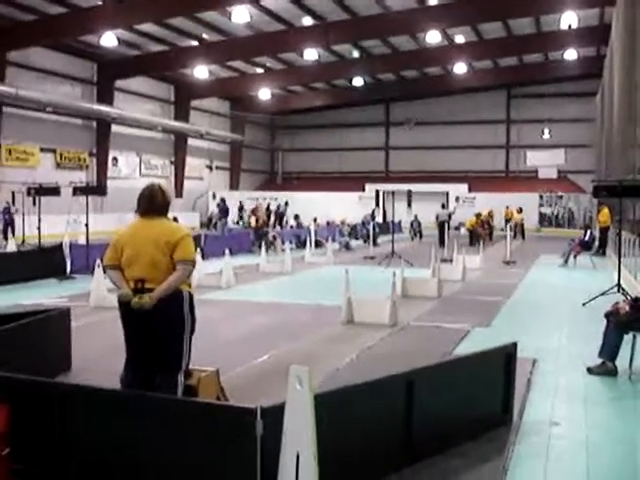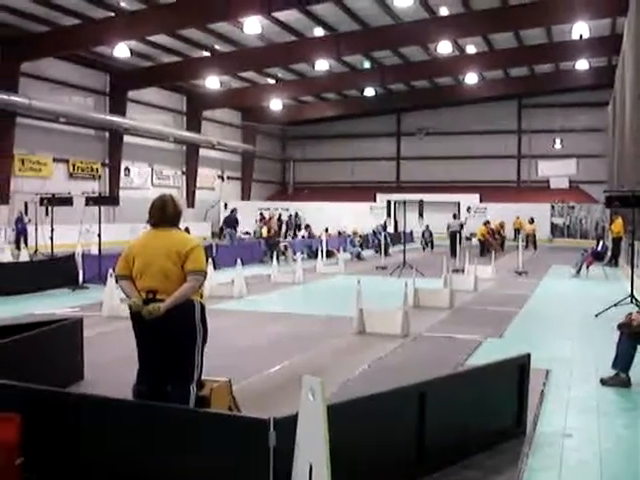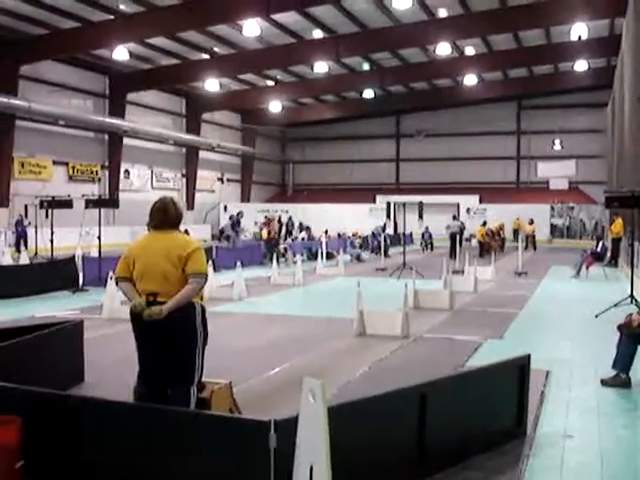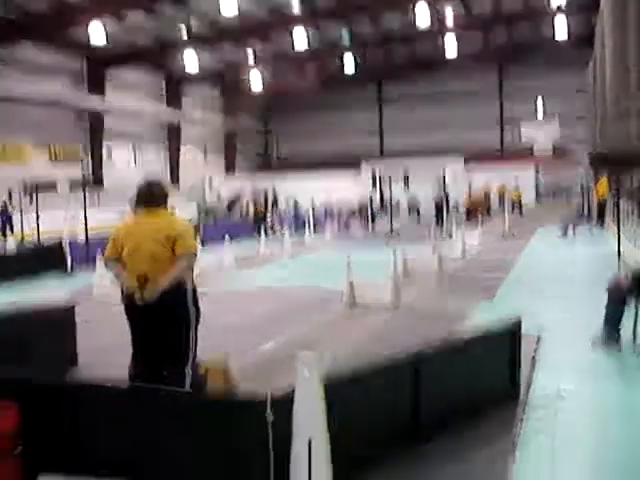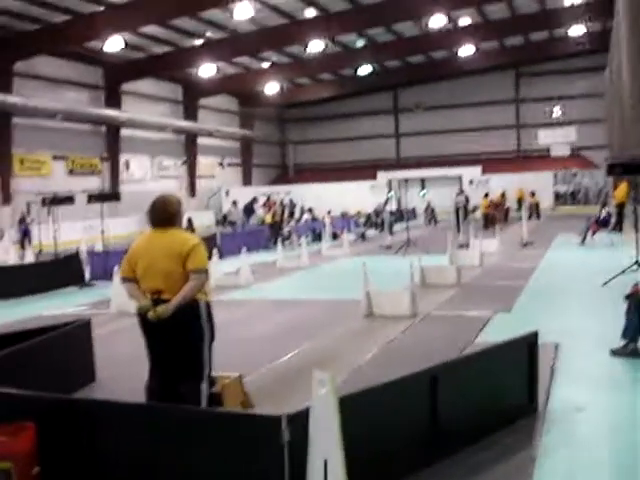
dt=0.7s
person 1, frame 1
left shoulder: (124, 233)
right shoulder: (177, 232)
left elbow: (111, 266)
right elbow: (184, 270)
left wrist: (125, 289)
right wrist: (156, 295)
left hip: (132, 304)
right hip: (170, 303)
left knee: (136, 362)
right knee: (171, 365)
person 1, frame 2
left shoulder: (136, 244)
right shoulder: (188, 243)
left elbow: (122, 276)
right elbow: (195, 280)
left wrist: (135, 299)
right wrist: (166, 304)
left hip: (144, 314)
right hip: (181, 313)
left knee: (148, 372)
right knee: (183, 376)
person 1, frame 3
left shoulder: (136, 246)
right shoulder: (189, 245)
left elbow: (122, 278)
right elbow: (196, 283)
left wrist: (136, 300)
right wrist: (167, 307)
left hip: (145, 316)
right hip: (181, 316)
left knee: (148, 374)
right knee: (184, 378)
person 1, frame 4
left shoulder: (124, 227)
right shoulder: (176, 225)
left elbow: (111, 259)
right elbow: (186, 262)
left wrist: (129, 283)
right wrist: (159, 287)
left hip: (136, 297)
right hip: (172, 295)
left knee: (143, 353)
right knee: (178, 355)
person 1, frame 5
left shoulder: (138, 245)
right shoulder: (189, 241)
left elbow: (127, 279)
right elbow: (198, 279)
left wrist: (142, 301)
right wrist: (172, 305)
left hip: (151, 314)
right hip: (187, 312)
left knee: (160, 370)
right knee: (194, 372)
